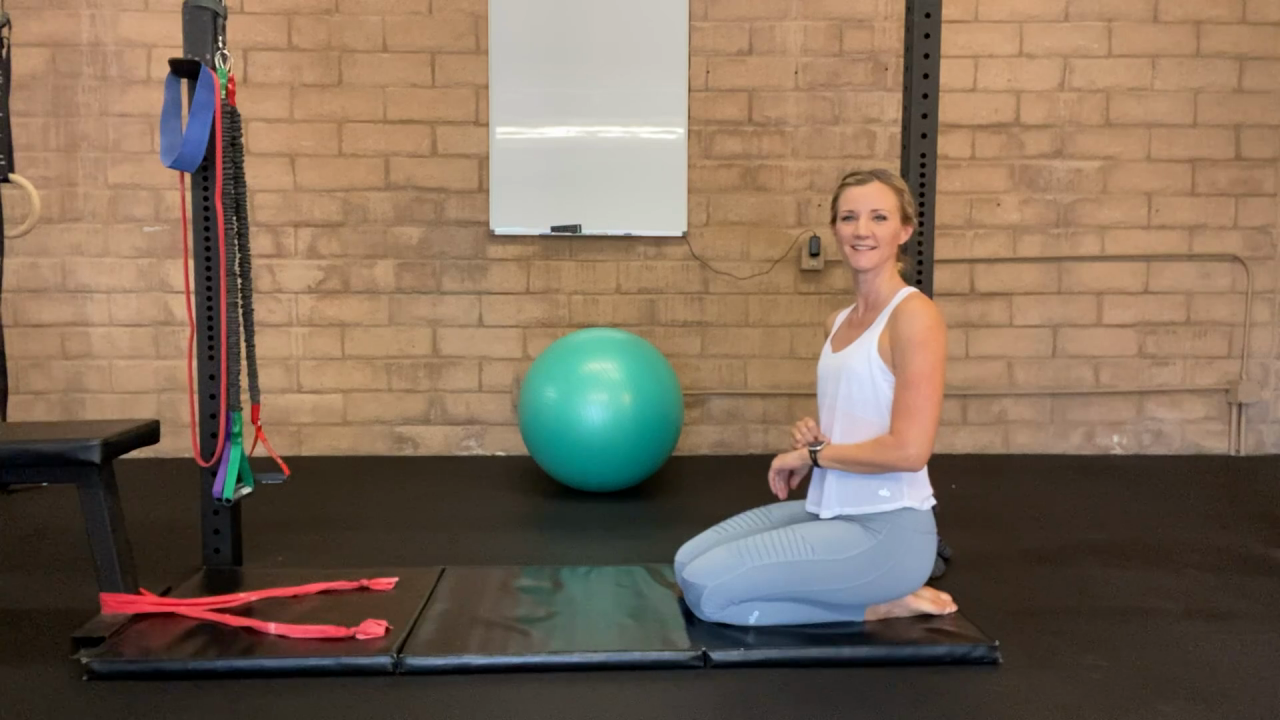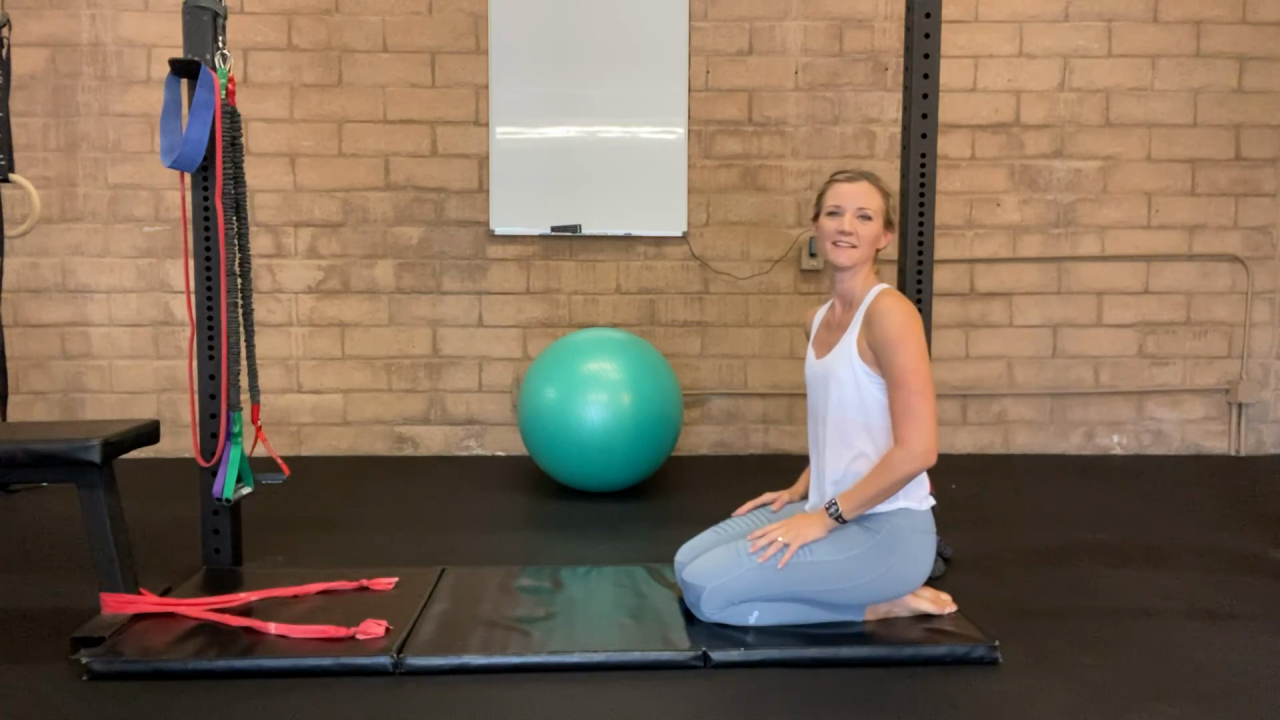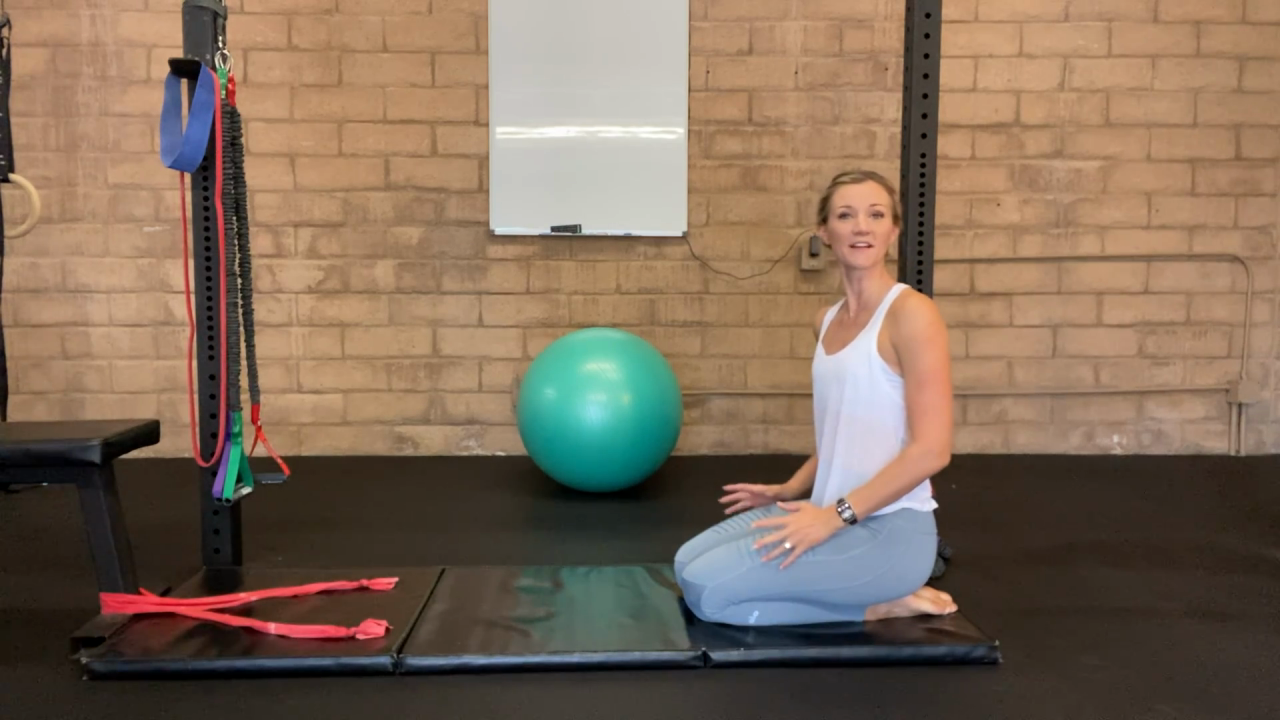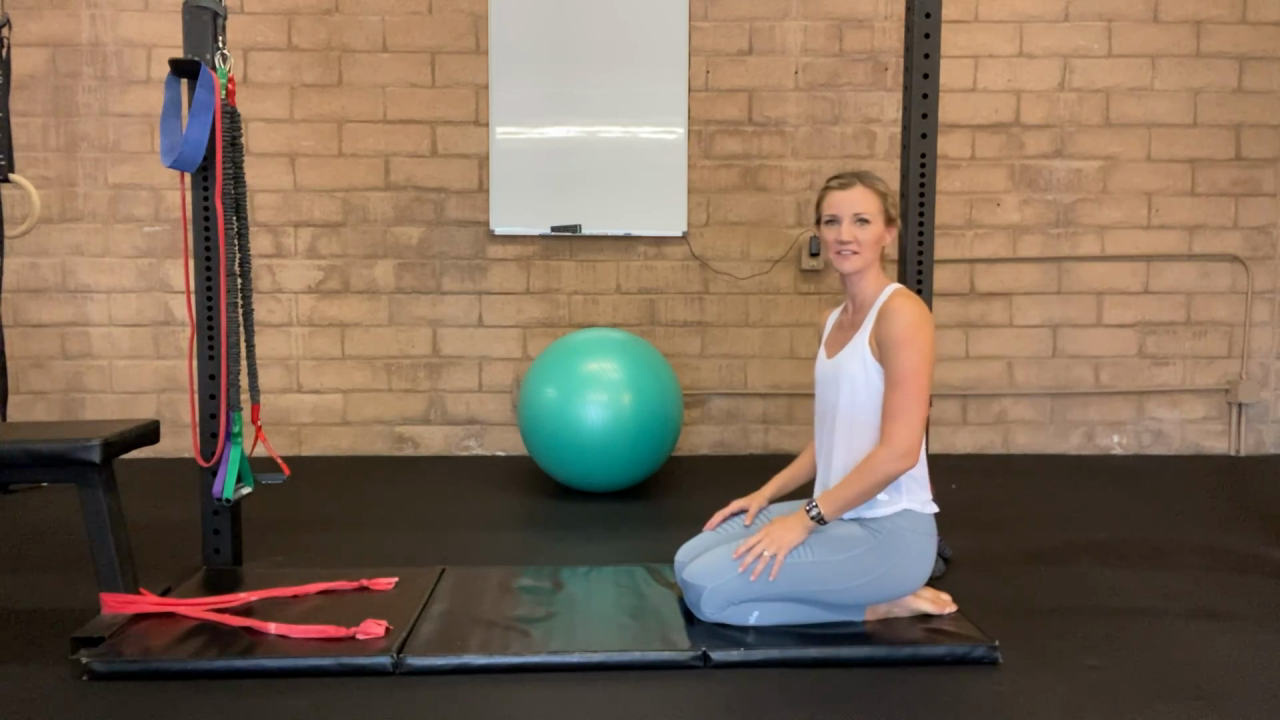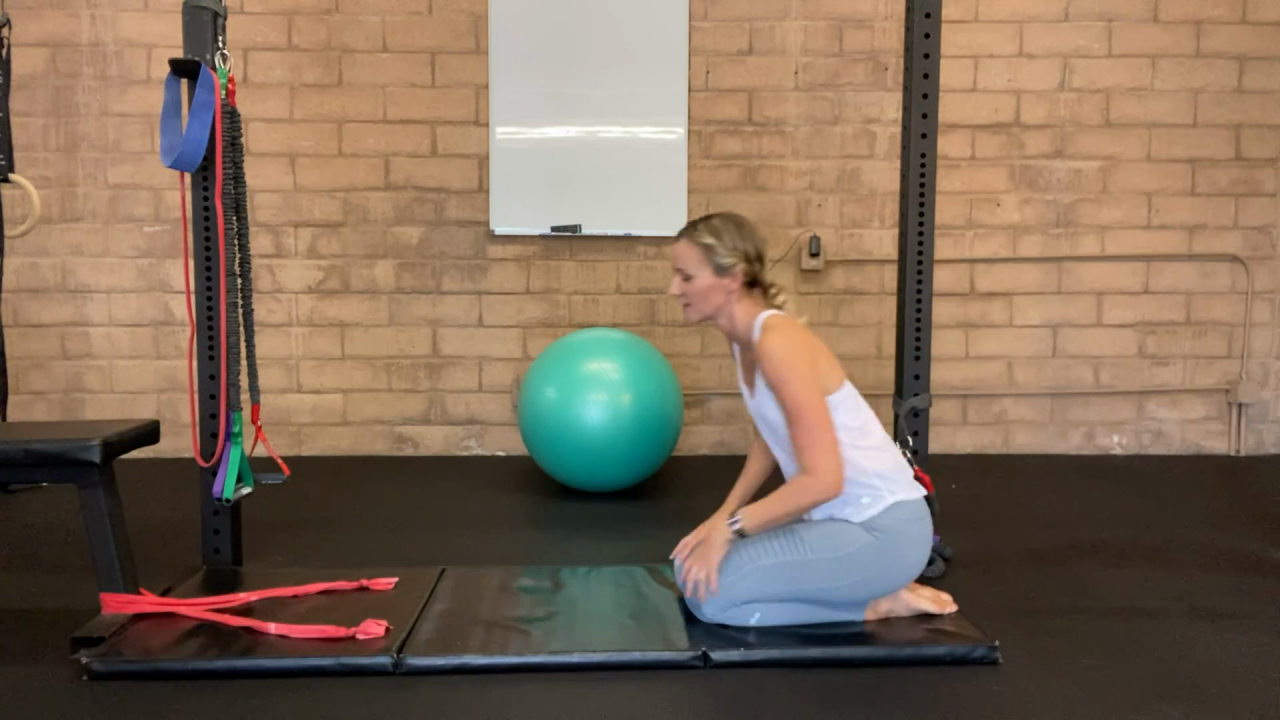
dt=1s
person 1, frame 1
left shoulder: (913, 315)
right shoulder: (838, 322)
left elbow: (909, 450)
left wrist: (810, 453)
right wrist: (810, 435)
left hip: (887, 532)
right hip: (829, 512)
left knee: (707, 589)
right knee: (689, 563)
left ankle: (877, 603)
right ankle: (870, 593)
person 1, frame 2
left shoulder: (889, 312)
right shoulder: (819, 319)
left elbow: (918, 450)
left wrist: (826, 518)
right wrist: (799, 492)
left hip: (885, 529)
right hip: (835, 511)
left knee: (707, 591)
right knee: (689, 565)
left ankle: (877, 604)
right ankle: (869, 593)
person 1, frame 3
left shoulder: (911, 312)
right shoulder: (827, 321)
left elbow: (932, 449)
left wrist: (835, 517)
right wrist: (789, 490)
left hip: (887, 532)
right hip: (833, 513)
left knee: (708, 591)
right knee: (689, 565)
left ankle: (878, 603)
right ankle: (870, 593)
person 1, frame 4
left shoulder: (901, 312)
right shoulder: (832, 321)
left elbow: (900, 451)
left wrist: (806, 518)
right wrist: (768, 492)
left hip: (889, 532)
right hip: (839, 516)
left knee: (708, 590)
right knee: (689, 564)
left ankle: (879, 604)
right ankle: (871, 592)
person 1, frame 5
left shoulder: (777, 343)
right shoulder: (749, 340)
left elbow: (824, 479)
right elbow: (773, 444)
left wrist: (730, 529)
right wrist: (727, 516)
left hip: (886, 527)
right hip: (845, 516)
left knee: (709, 592)
right knee: (691, 573)
left ankle: (879, 603)
right ankle: (866, 585)
